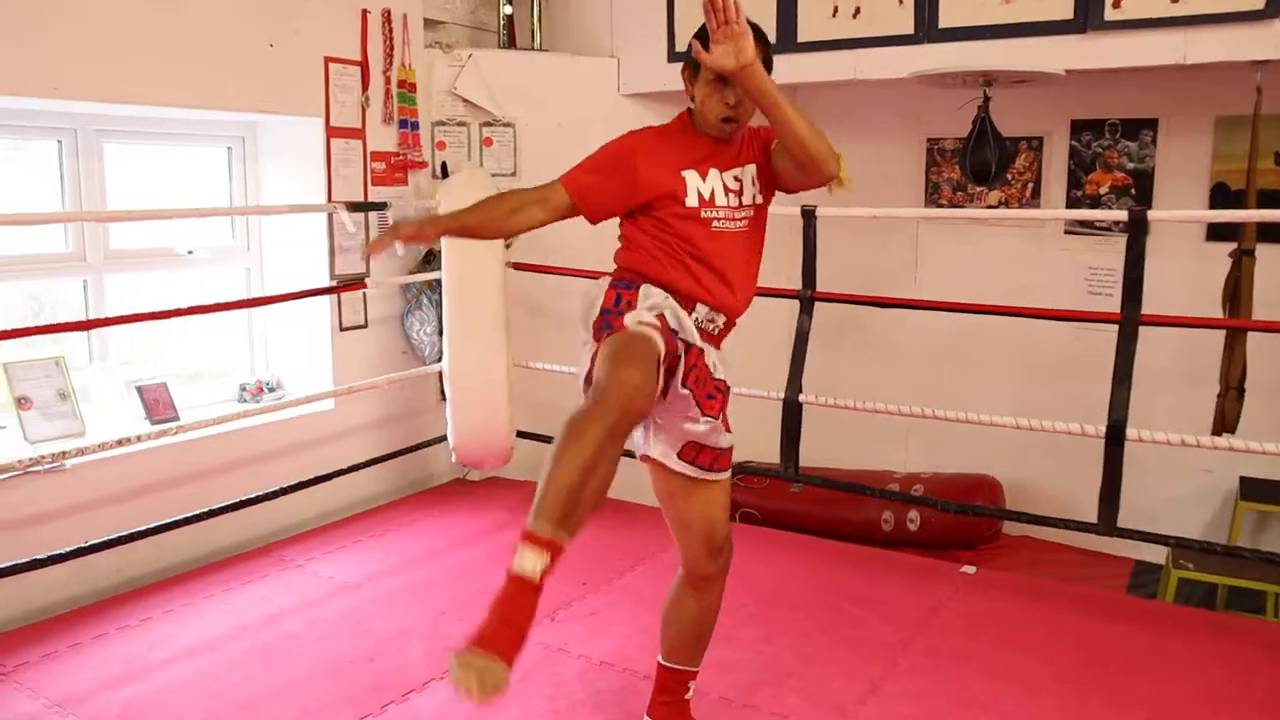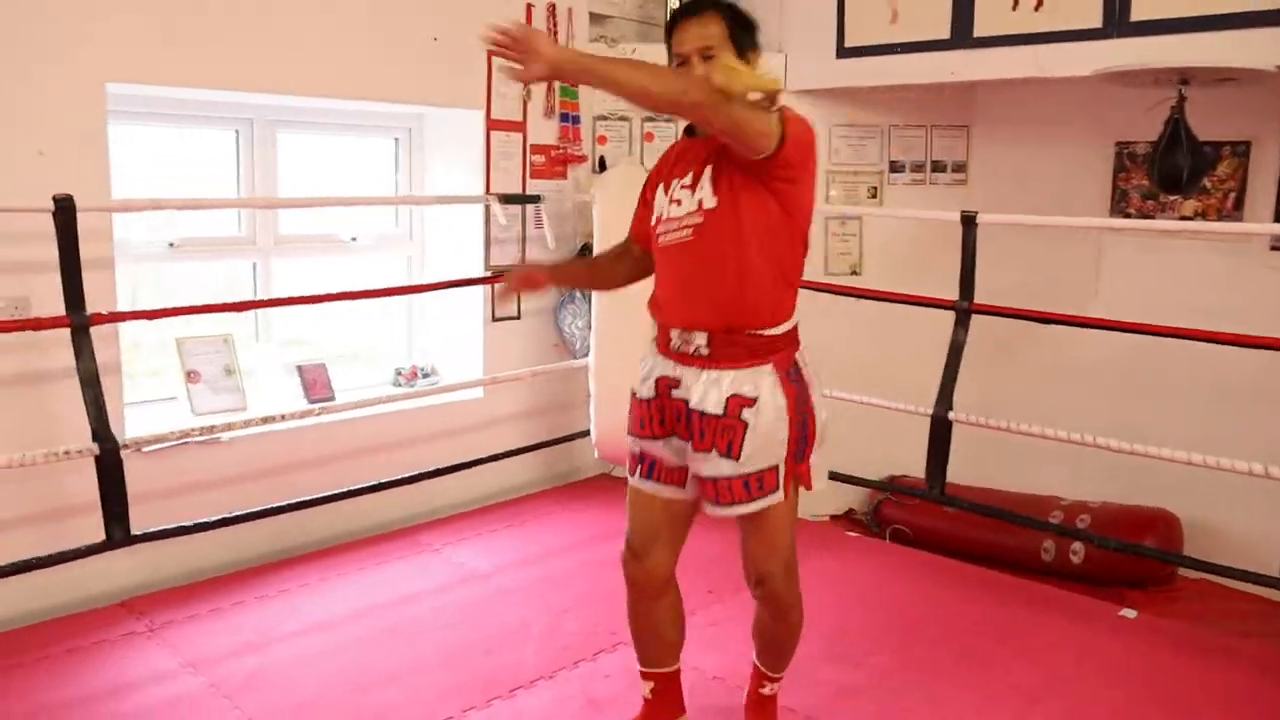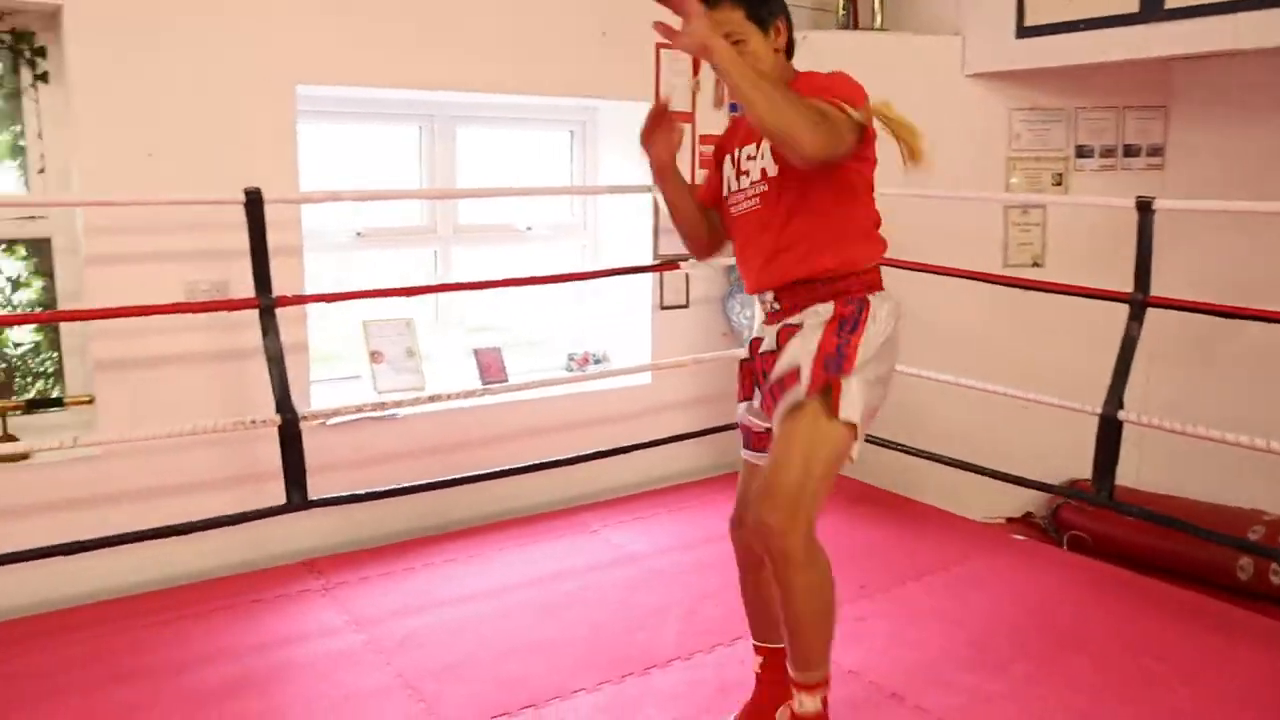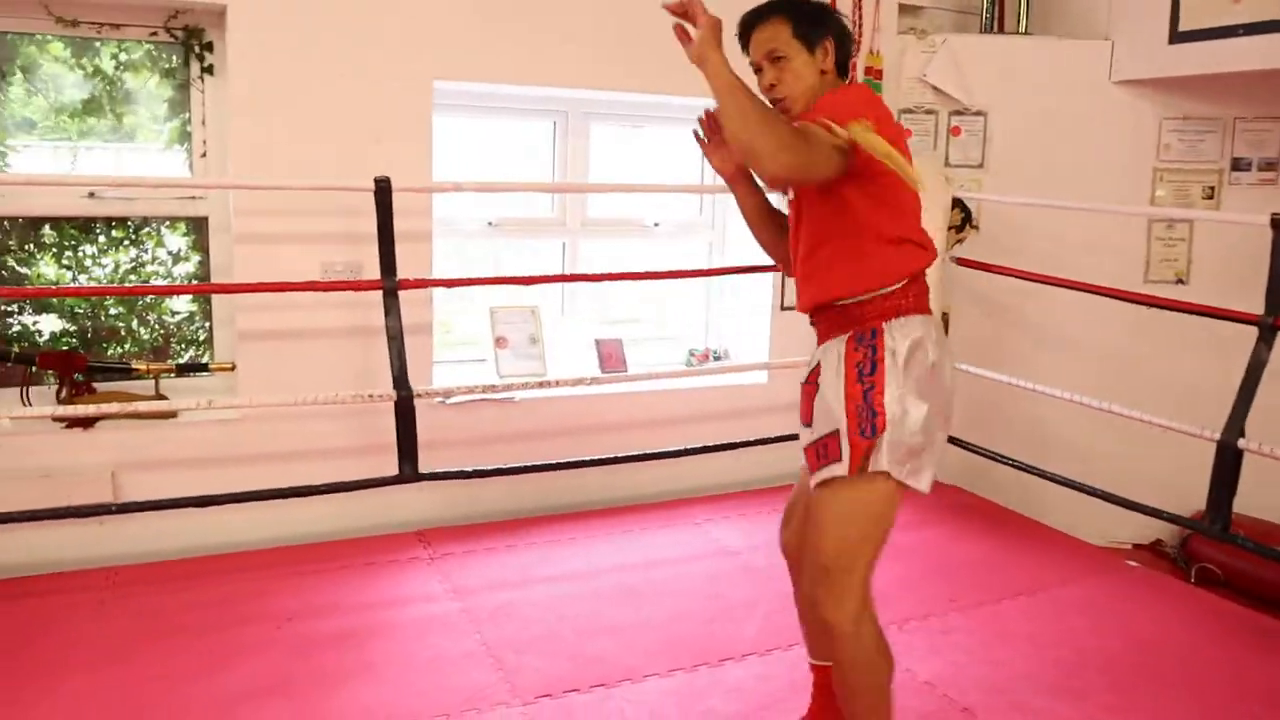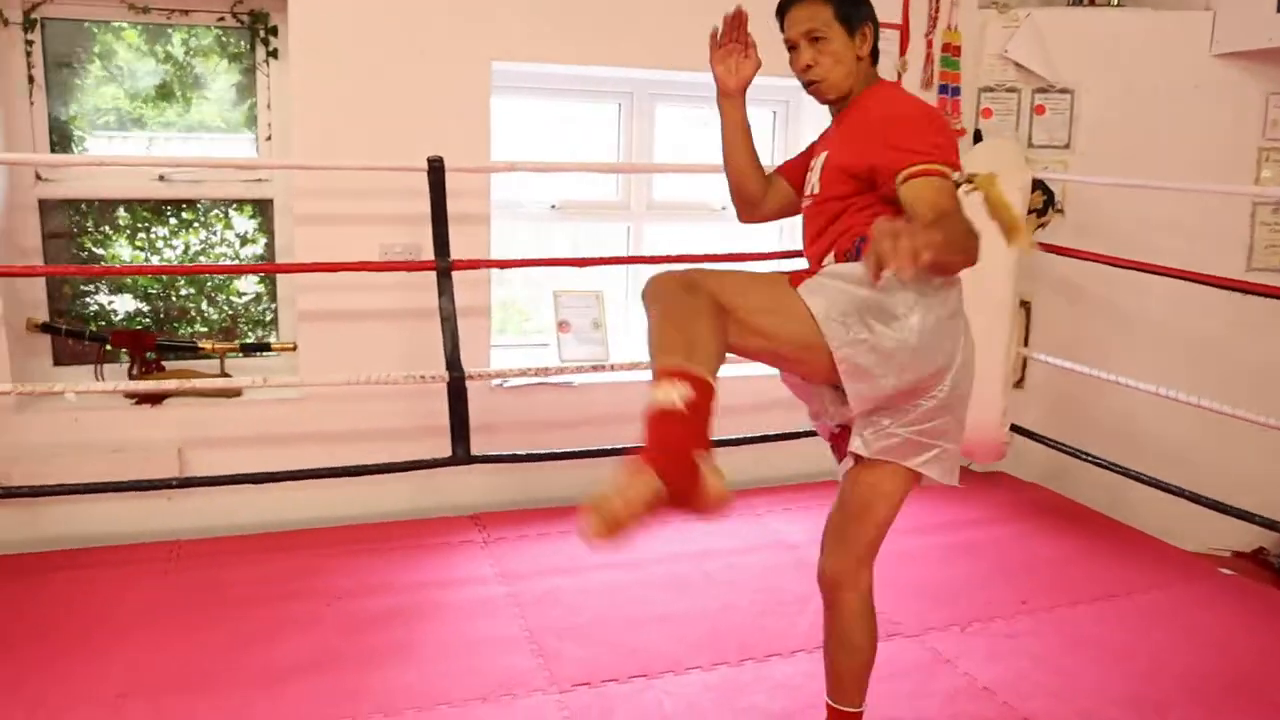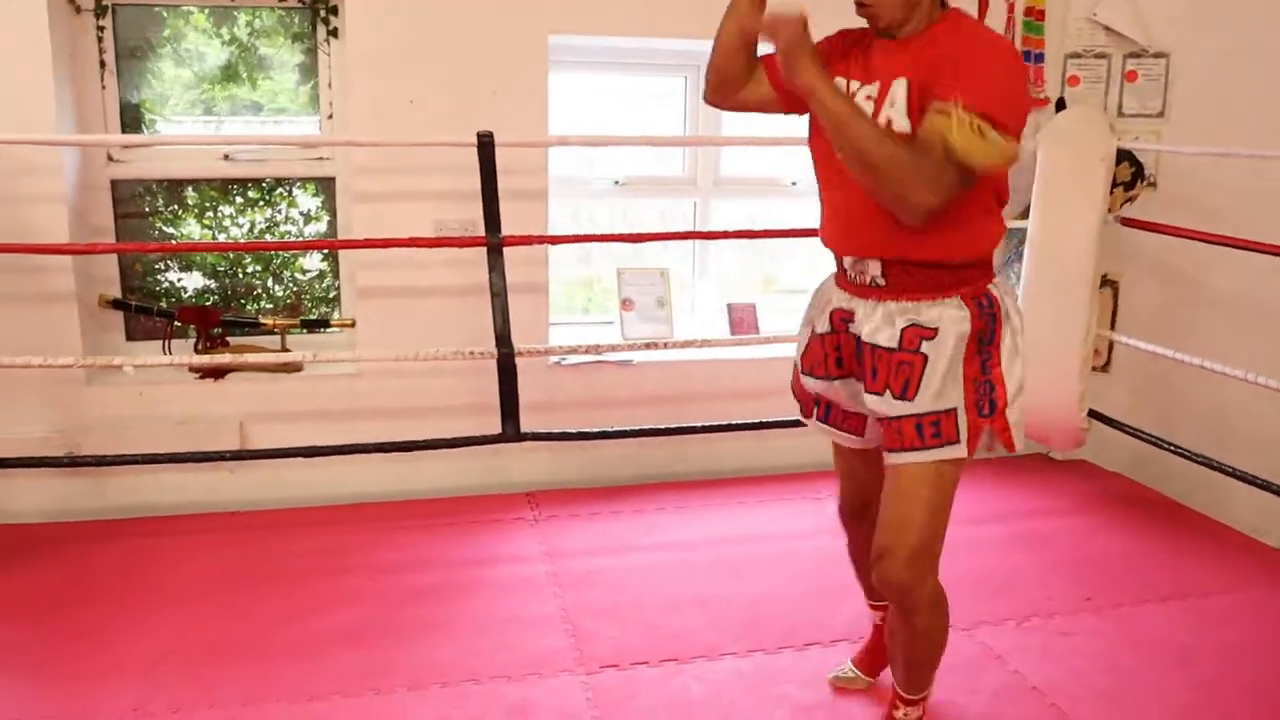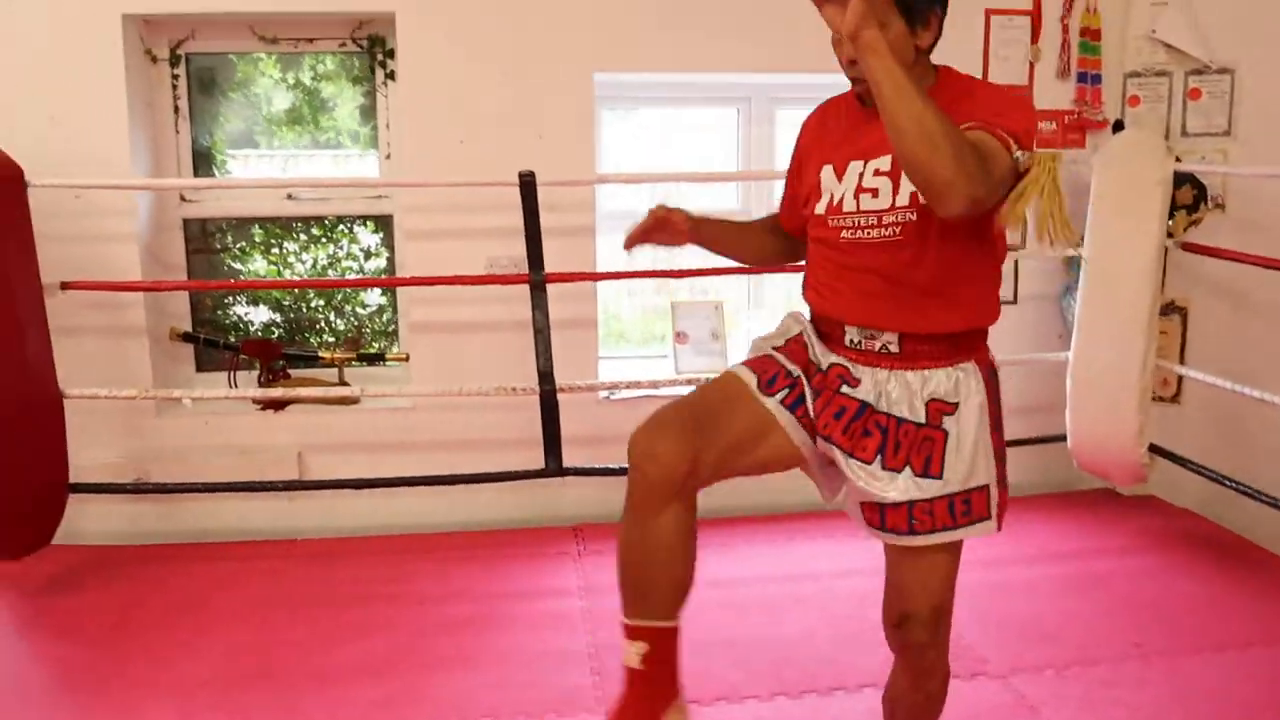
dt=0.5s
person 1, frame 1
left shoulder: (765, 152)
right shoulder: (640, 152)
left elbow: (825, 168)
right elbow: (538, 205)
left wrist: (753, 74)
right wrist: (442, 224)
left hip: (698, 359)
right hip: (645, 316)
left knee: (709, 555)
right knee: (622, 394)
right ankle: (516, 595)
person 1, frame 2
left shoulder: (784, 136)
right shoulder: (673, 165)
left elbow: (700, 100)
right elbow: (634, 259)
left wrist: (569, 63)
right wrist: (554, 274)
left hip: (754, 386)
right hip: (675, 378)
left knee: (772, 579)
right knee: (646, 565)
person 1, frame 3
left shoulder: (831, 94)
right shoulder: (733, 141)
left elbow: (809, 144)
right elbow: (702, 238)
right wrist: (664, 163)
left hip: (840, 324)
right hip: (784, 332)
left knee: (782, 510)
right knee: (751, 527)
person 1, frame 4
left shoulder: (853, 112)
right shoulder: (824, 143)
left elbow: (784, 161)
right elbow: (793, 253)
left wrist: (713, 62)
right wrist: (734, 171)
left hip: (881, 360)
right hip: (862, 361)
left knee: (836, 587)
right knee: (803, 538)
person 1, frame 5
left shoulder: (900, 120)
right shoulder: (837, 140)
left elbow: (957, 238)
right elbow: (754, 203)
left wrist: (903, 240)
right wrist: (733, 99)
left hip: (889, 310)
right hip: (921, 359)
left knee: (676, 293)
right knee: (844, 565)
left ankle: (672, 459)
person 1, frame 6
left shoulder: (981, 59)
left elbow: (917, 195)
right elbow: (724, 90)
left wrist: (813, 83)
left hip: (935, 325)
right hip: (852, 310)
left knee: (901, 565)
right knee: (858, 503)
right ankle: (890, 636)
person 1, frame 7
left shoulder: (996, 111)
right shoulder: (824, 128)
left elbow: (956, 193)
right wrist: (696, 227)
left hip: (930, 393)
right hip: (824, 362)
left knee: (916, 628)
right knee: (660, 454)
